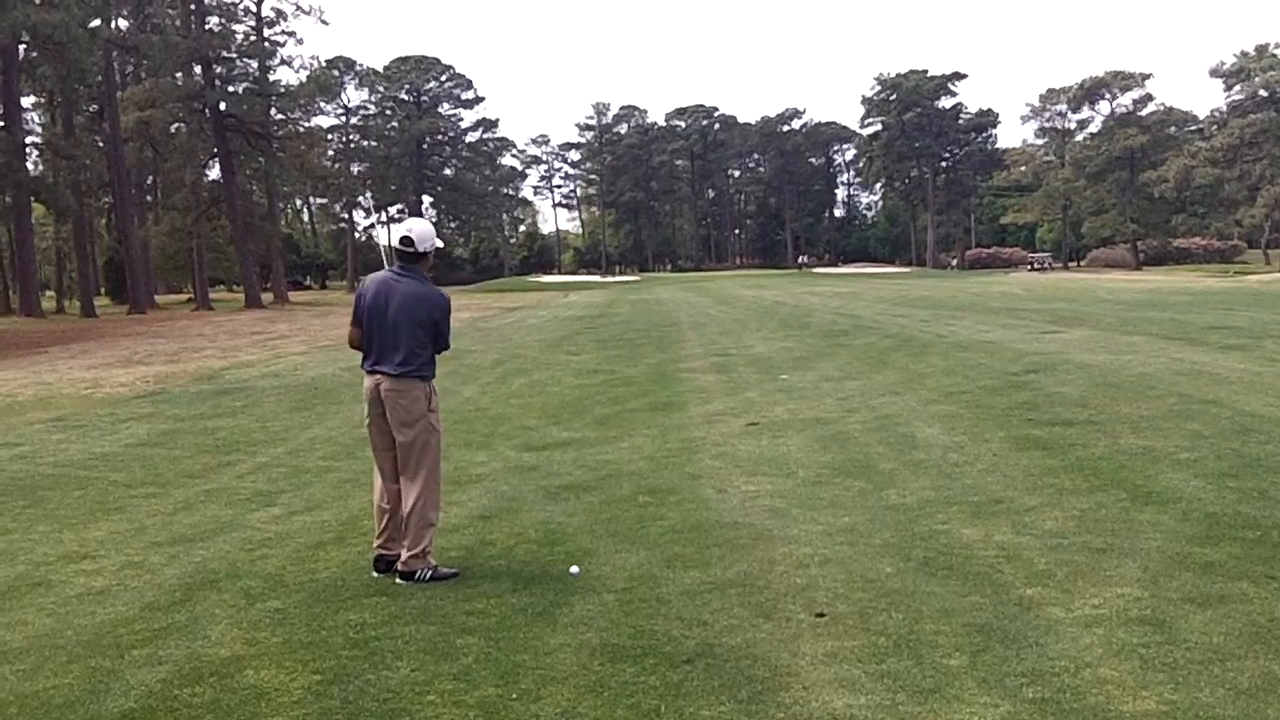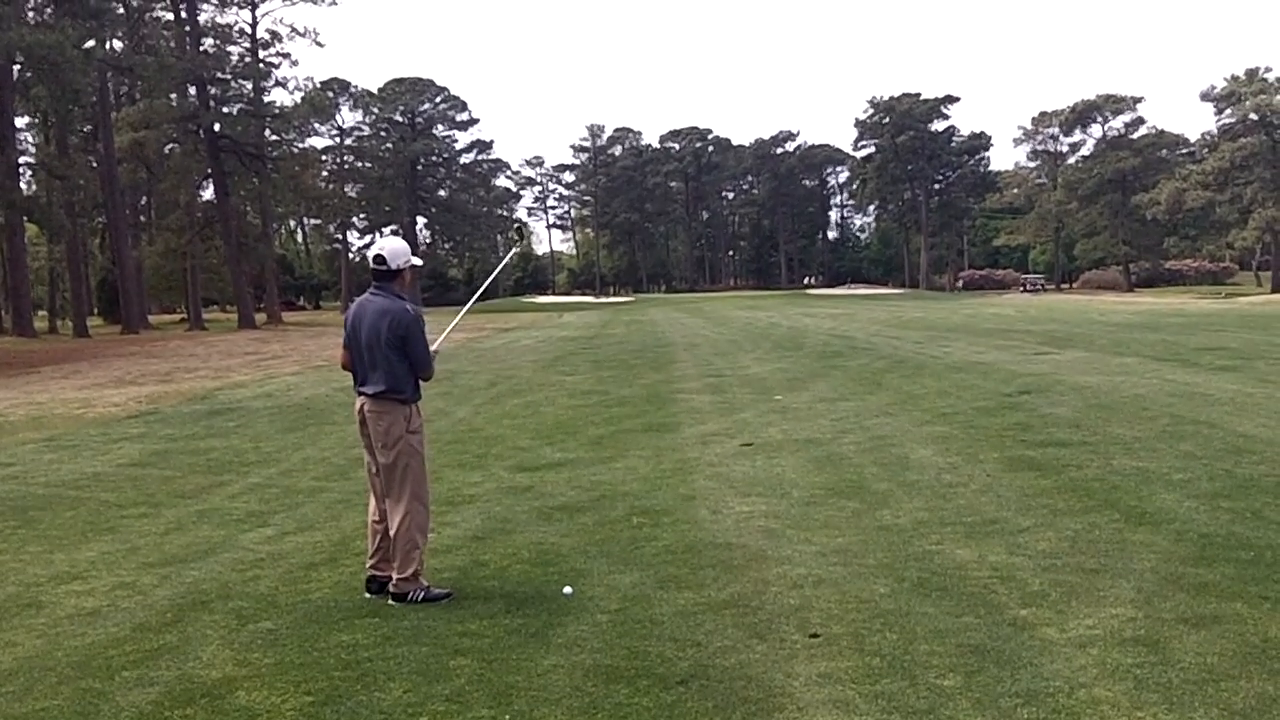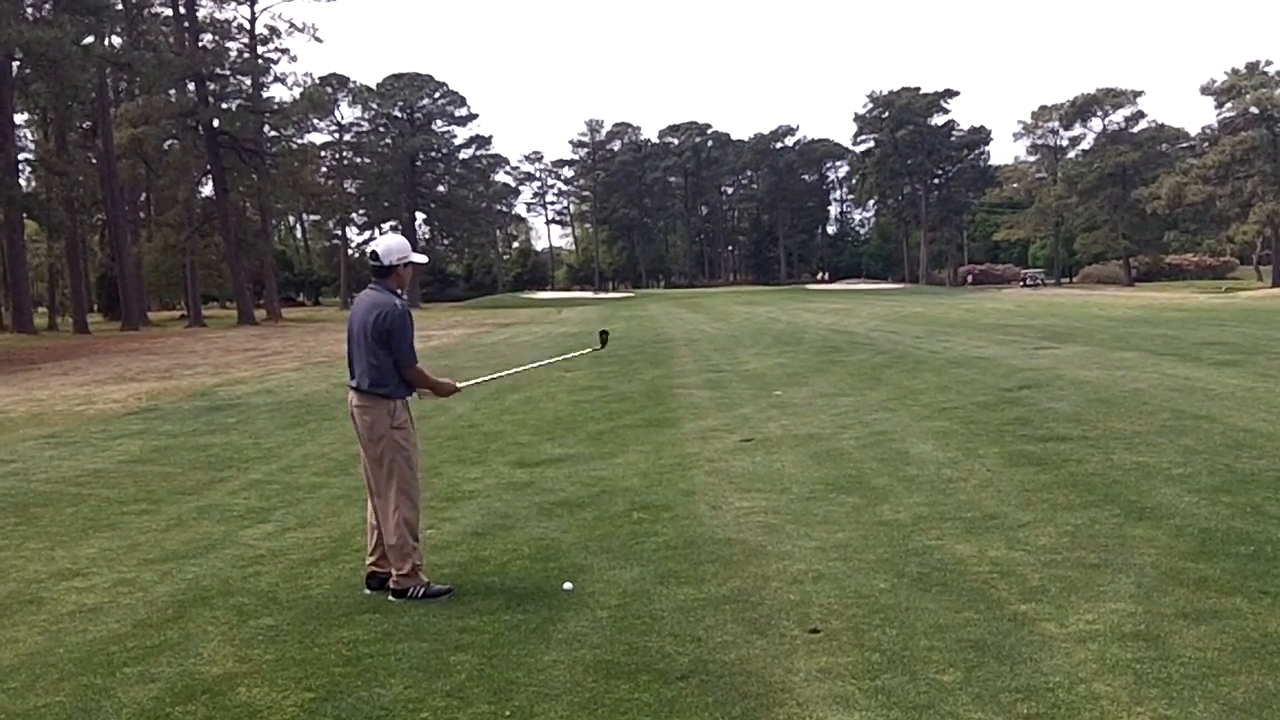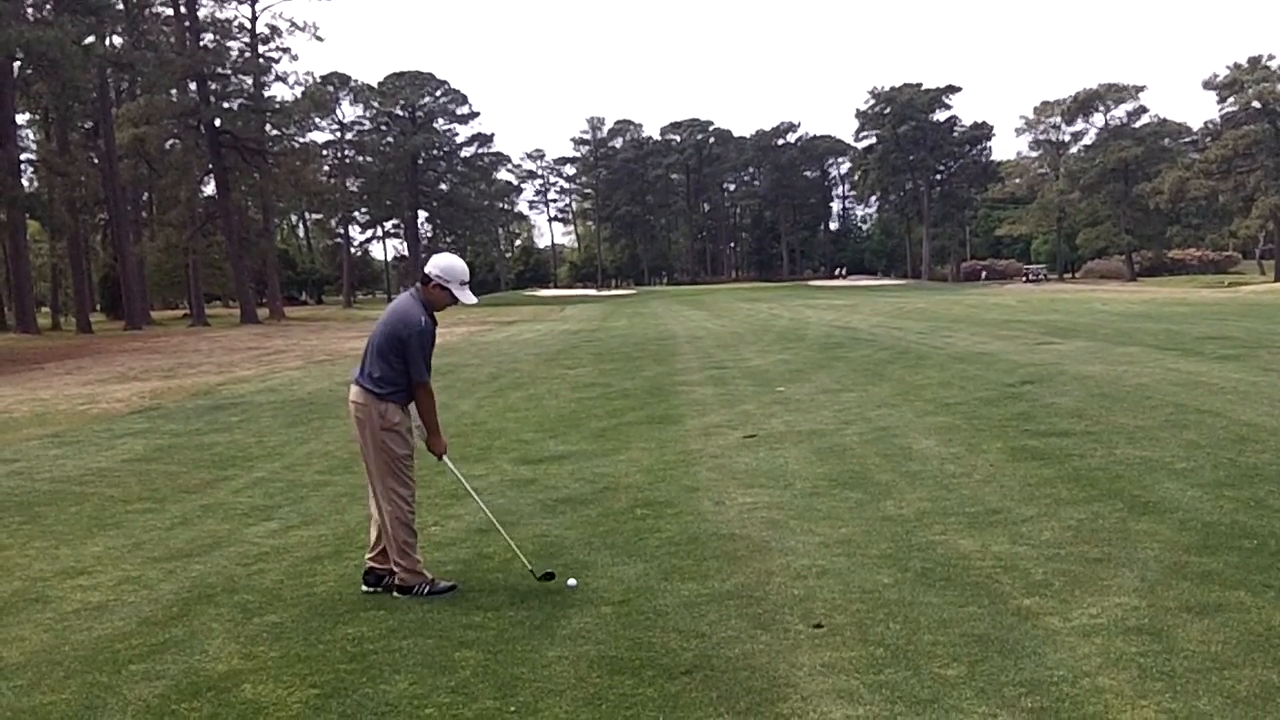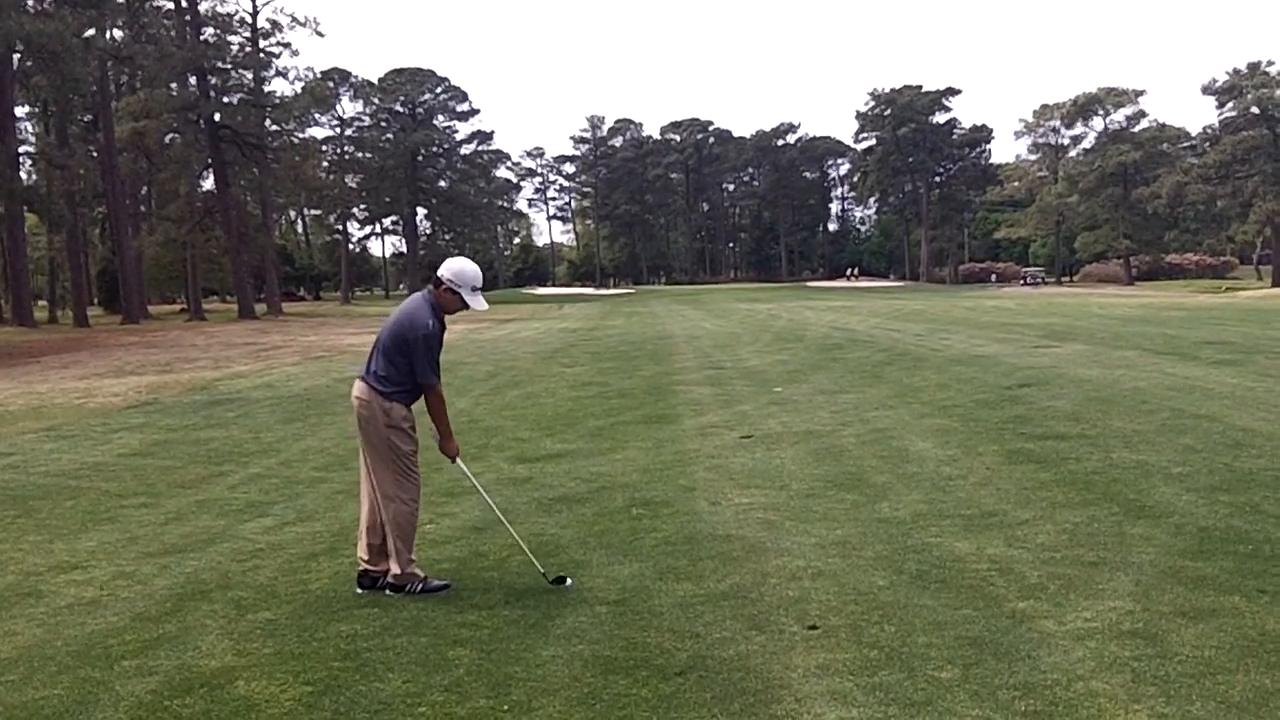
dt=1s
person 1, frame 1
left shoulder: (370, 285)
right shoulder: (436, 299)
left elbow: (354, 339)
right elbow: (440, 346)
left hip: (375, 383)
right hip: (411, 390)
left knee: (387, 474)
right knee: (419, 477)
left ankle: (387, 552)
right ankle: (414, 562)
person 1, frame 2
left shoulder: (356, 308)
right shoulder: (405, 314)
left elbow: (347, 361)
right elbow: (425, 373)
right wrist: (427, 358)
left hip: (367, 404)
right hip: (396, 411)
left knee: (382, 495)
right knee: (408, 498)
left ankle: (379, 573)
right ankle: (406, 583)
person 1, frame 3
left shoulder: (361, 302)
right shoulder: (395, 309)
right elbow: (408, 370)
left wrist: (423, 383)
right wrist: (439, 387)
left hip: (362, 400)
right hip: (385, 408)
left knee: (380, 492)
right knee: (401, 494)
left ankle: (379, 570)
right ankle: (406, 579)
person 1, frame 4
left shoulder: (408, 302)
right shoulder: (418, 323)
right elbow: (421, 386)
right wrist: (434, 434)
left hip: (370, 398)
right hip: (381, 407)
left knee: (386, 492)
right knee: (397, 494)
left ankle: (379, 569)
right ankle: (409, 577)
person 1, frame 5
left shoulder: (421, 303)
right shoulder: (425, 324)
right elbow: (431, 388)
right wrist: (446, 438)
left hip: (371, 396)
right hip: (385, 405)
left knee: (379, 490)
right knee: (401, 491)
left ankle: (372, 569)
right ankle: (402, 575)
